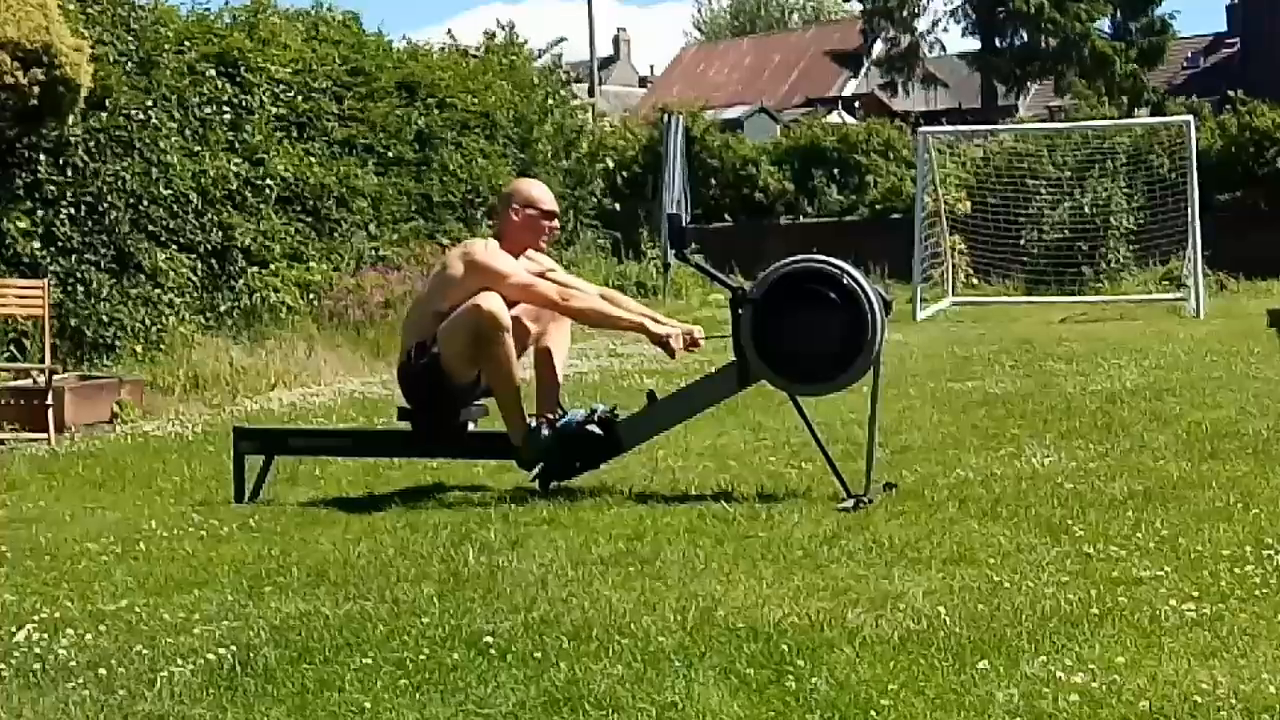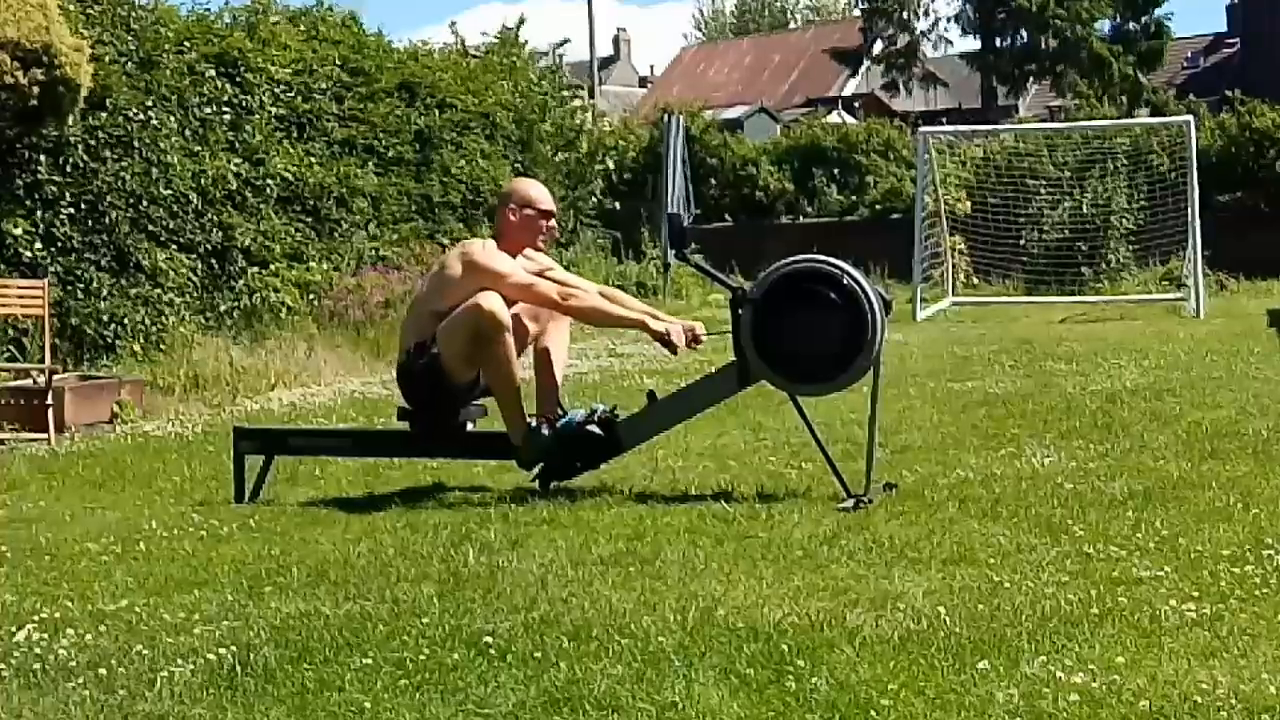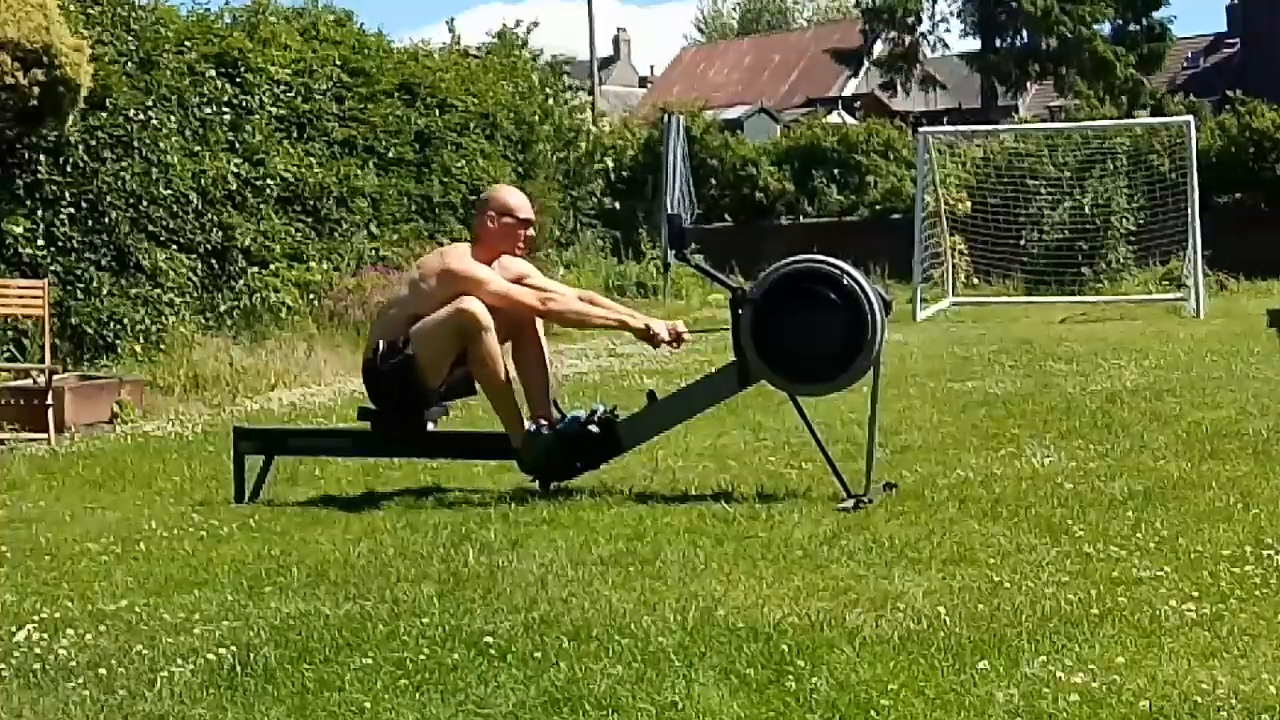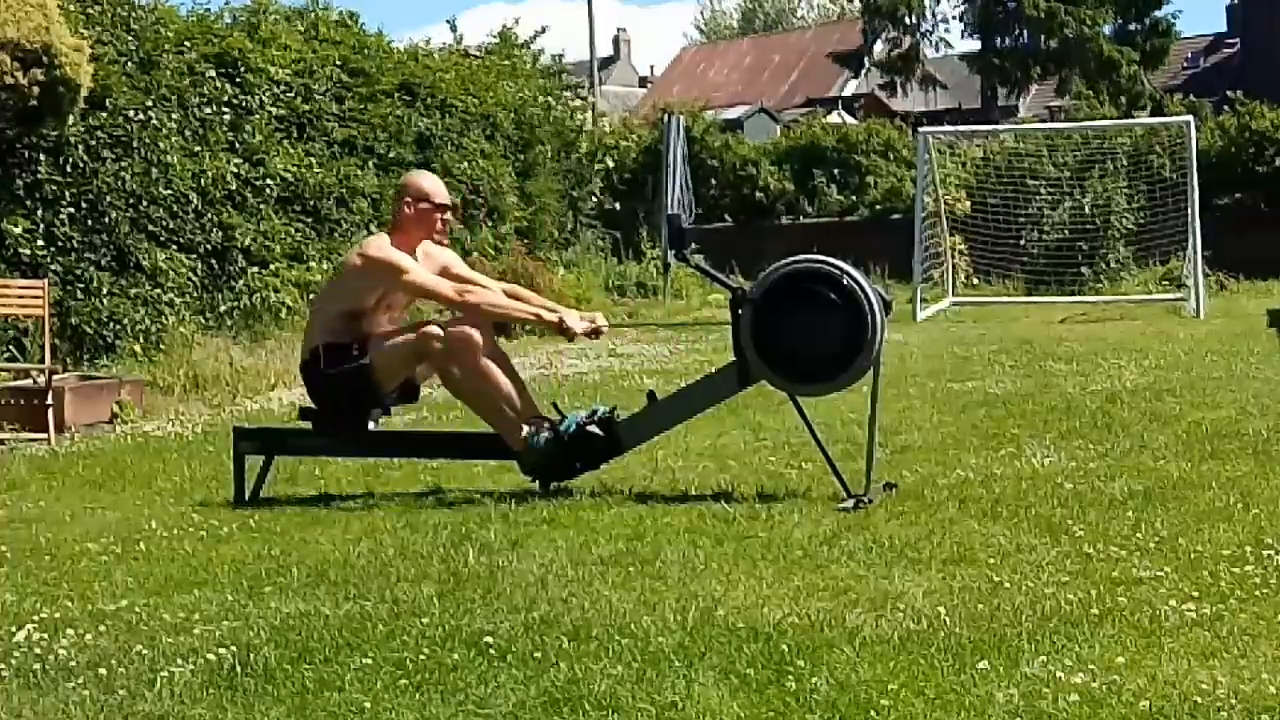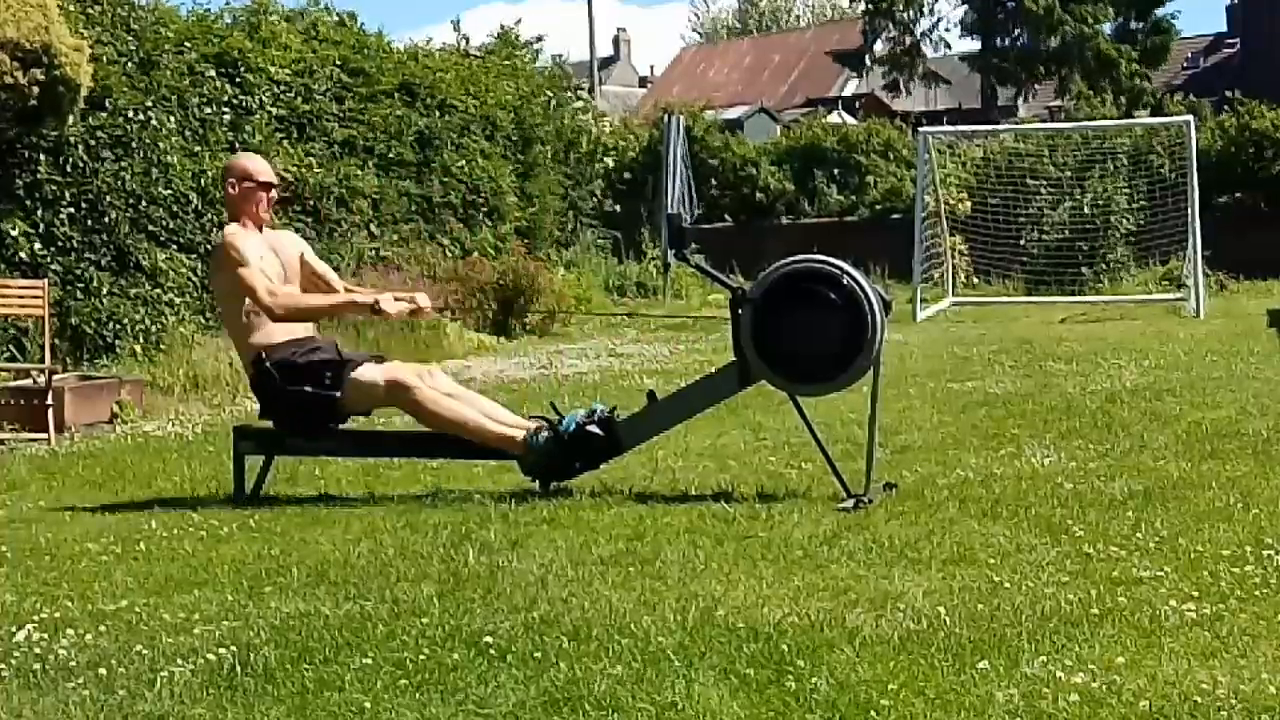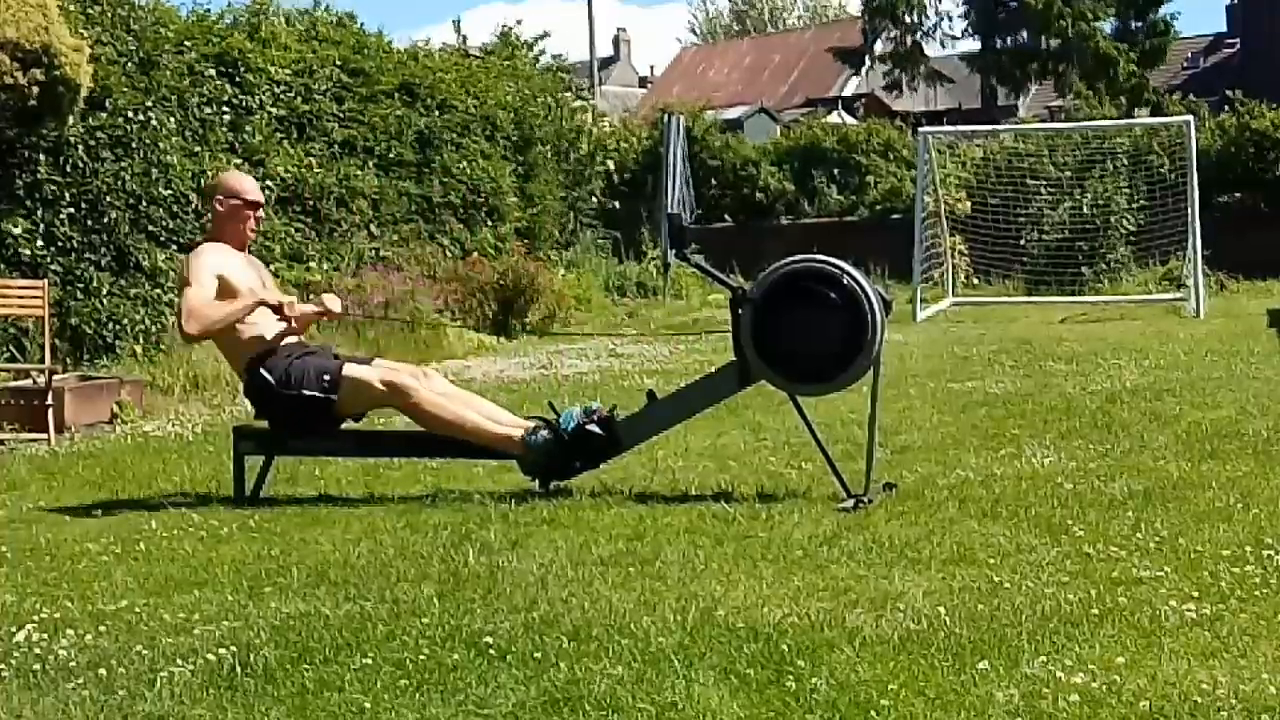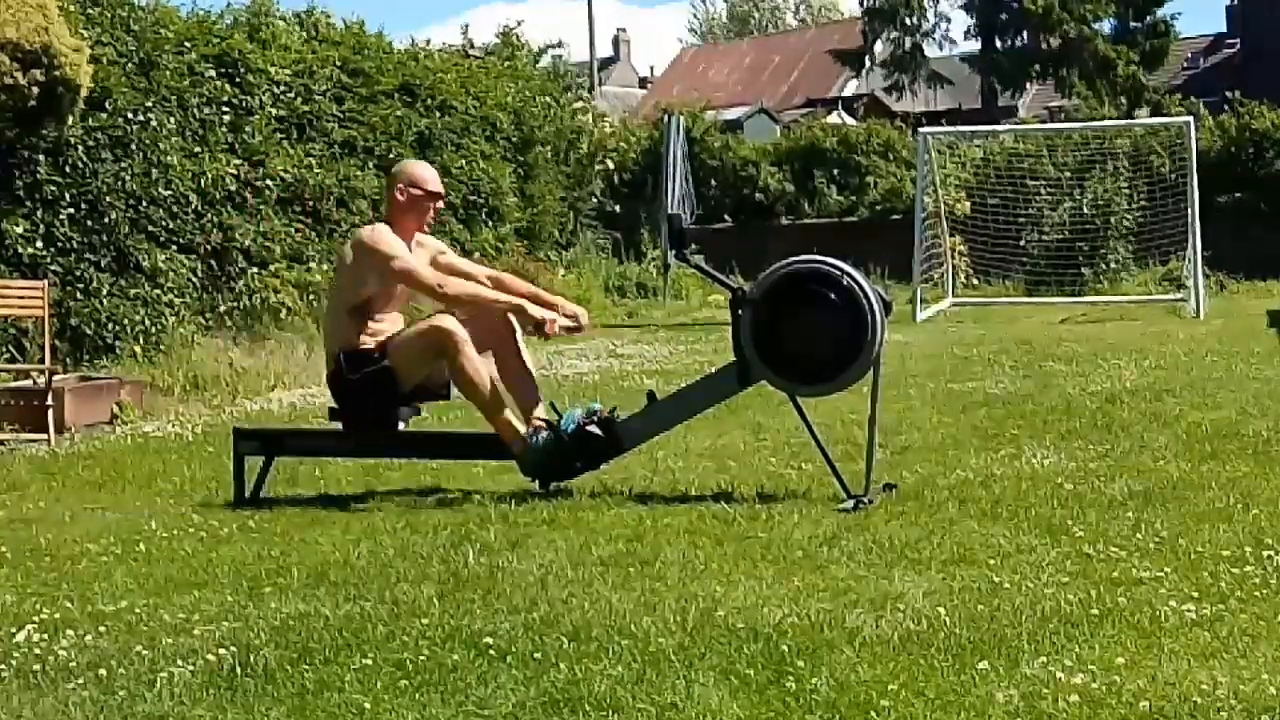
dt=0.5s
person 1, frame 1
left shoulder: (531, 261)
right shoulder: (481, 257)
left elbow: (599, 295)
right elbow: (566, 300)
left wrist: (670, 324)
right wrist: (646, 328)
left hip: (466, 374)
right hip: (427, 379)
left knee: (552, 311)
right knee: (488, 306)
left ankle: (545, 424)
right ankle: (523, 439)
person 1, frame 2
left shoulder: (529, 260)
right shoulder: (479, 257)
left elbow: (598, 292)
right elbow: (567, 298)
left wrist: (672, 322)
right wrist: (647, 324)
left hip: (464, 374)
right hip: (424, 377)
left knee: (551, 310)
right knee: (489, 306)
left ankle: (546, 423)
right ankle: (523, 439)
person 1, frame 3
left shoulder: (507, 266)
right shoulder: (458, 265)
left elbow: (578, 297)
right elbow: (547, 304)
left wrist: (648, 320)
right wrist: (629, 323)
left hip: (431, 372)
right hip: (391, 376)
left knee: (525, 315)
right knee: (470, 311)
left ankle: (544, 425)
right ankle: (525, 440)
person 1, frame 4
left shoulder: (432, 254)
right shoulder: (378, 255)
left elbow: (500, 289)
right elbow: (461, 297)
left wrist: (568, 313)
right wrist: (547, 318)
left hip: (373, 369)
right hip: (330, 374)
left knee: (472, 334)
right knee: (434, 337)
left ankle: (540, 427)
right ankle: (527, 443)
person 1, frame 5
left shoulder: (286, 241)
right shoulder: (235, 242)
left elbow: (342, 291)
right elbow: (277, 307)
left wrist: (398, 298)
right wrist: (372, 302)
left hip: (316, 357)
right hip: (282, 373)
left knee: (431, 375)
right knee: (401, 385)
left ankle: (538, 431)
right ankle: (527, 445)
person 1, frame 6
left shoulder: (247, 260)
right shoulder: (206, 258)
right elbow: (191, 326)
left wrist: (315, 309)
right wrist: (260, 299)
left hip: (310, 360)
right hip: (279, 376)
left knee: (425, 377)
right knee: (397, 385)
left ankle: (538, 431)
right ankle: (524, 446)
person 1, frame 7
left shoulder: (424, 246)
right shoulder: (373, 241)
left elbow: (490, 278)
right elbow: (442, 288)
left wrist: (556, 303)
right wrist: (521, 305)
left hip: (401, 368)
right hip: (356, 377)
left knee: (501, 317)
right knee: (448, 326)
left ankle: (539, 425)
right ankle: (525, 443)
